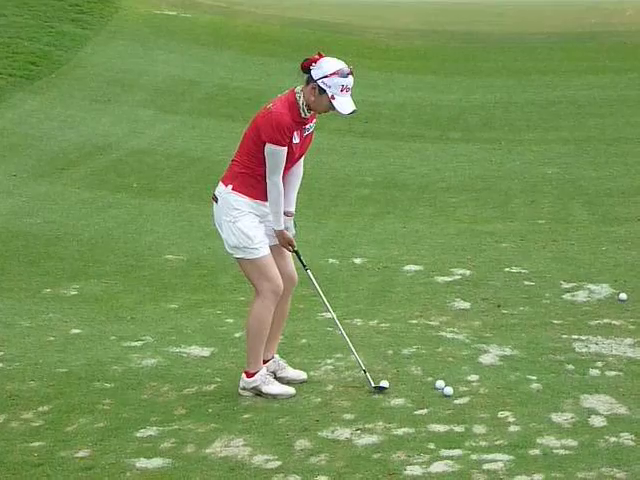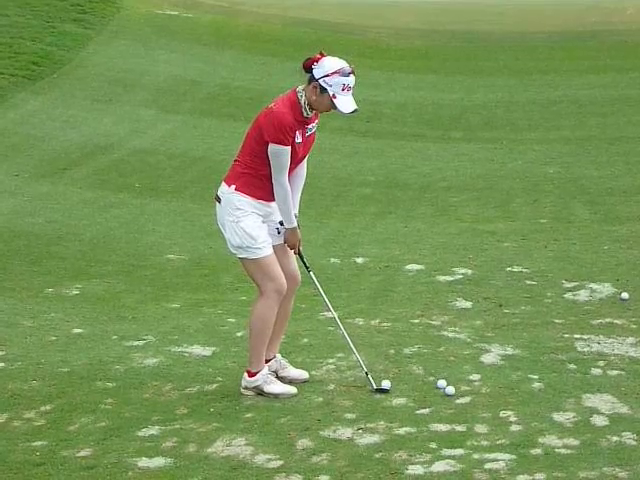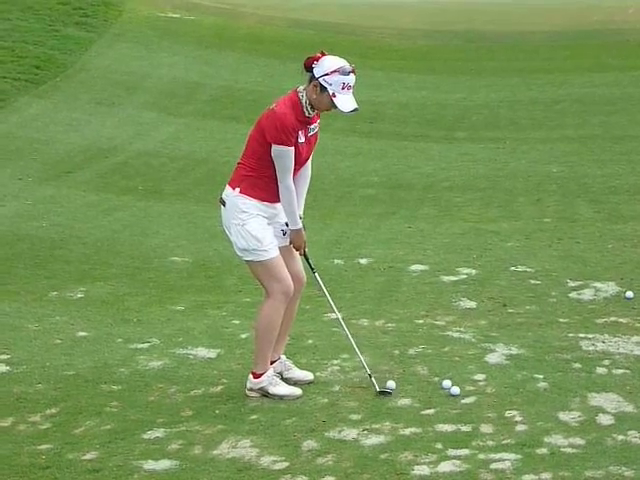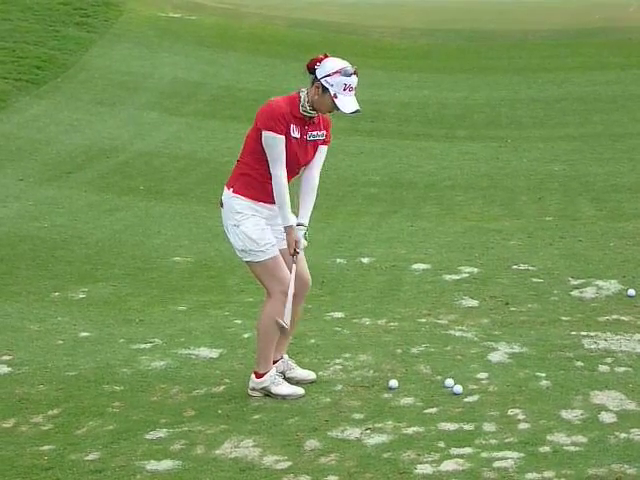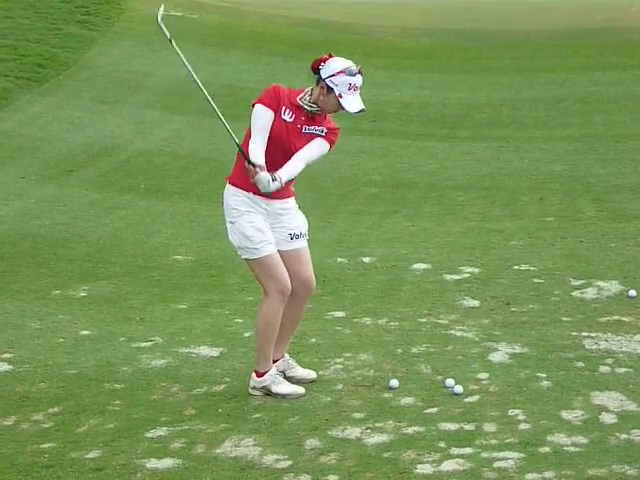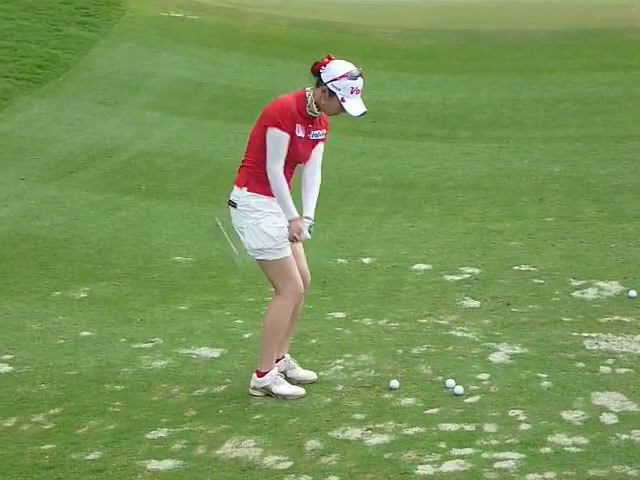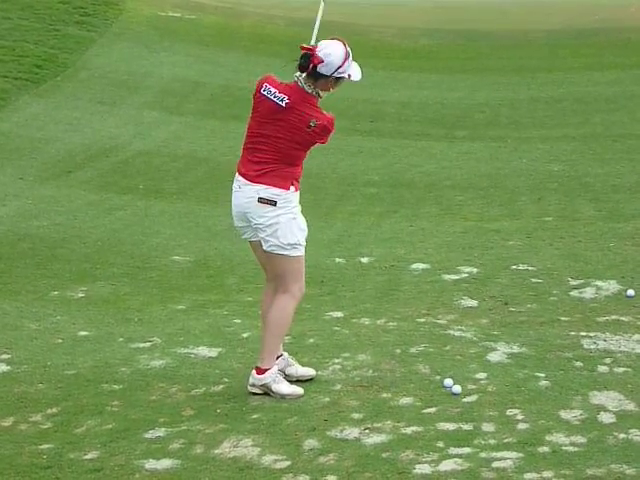
dt=0.4s
person 1, frame 1
left shoulder: (308, 111)
right shoulder: (279, 117)
left elbow: (296, 165)
right elbow: (273, 177)
left wrist: (289, 215)
right wrist: (279, 227)
left hip: (262, 203)
right hip: (238, 204)
left knee: (288, 280)
right knee: (270, 287)
left ankle: (269, 359)
right ankle: (252, 376)
person 1, frame 2
left shoulder: (310, 111)
right shoulder: (281, 117)
left elbow: (299, 166)
right elbow: (280, 178)
left wrist: (292, 216)
right wrist: (290, 226)
left hip: (266, 205)
right hip: (241, 204)
left knee: (291, 280)
right knee: (274, 287)
left ankle: (271, 359)
right ankle: (254, 375)
person 1, frame 3
left shoulder: (311, 111)
right shoulder: (283, 118)
left elbow: (303, 168)
right elbow: (286, 179)
left wrist: (297, 218)
right wrist: (296, 228)
left hip: (270, 206)
right hip: (246, 207)
left knee: (297, 281)
right knee: (280, 288)
left ankle: (276, 360)
right ankle: (259, 377)
person 1, frame 4
left shoulder: (322, 124)
right shoulder: (277, 111)
left elbow: (311, 176)
right elbow: (277, 172)
left wrist: (300, 226)
right wrist: (288, 227)
left hip: (273, 207)
right hip: (245, 207)
left knee: (301, 283)
right knee: (280, 288)
left ankle: (278, 360)
right ankle: (262, 376)
person 1, frame 5
left shoulder: (327, 130)
right shoulder: (276, 96)
left elbow: (301, 160)
right elbow: (255, 143)
left wrist: (275, 179)
right wrist: (258, 167)
left hip: (281, 204)
right hip: (245, 201)
left knee: (304, 285)
right knee: (279, 287)
left ankle: (278, 358)
right ankle: (262, 375)
person 1, frame 6
left shoulder: (320, 125)
right shoulder: (284, 110)
left elbow: (311, 173)
right elbow: (273, 171)
left wrist: (306, 219)
right wrist: (292, 217)
left hip: (277, 204)
right hip: (255, 203)
left knee: (300, 282)
right knee: (289, 289)
left ankle: (279, 358)
right ankle: (263, 375)
person 1, frame 7
left shoulder: (266, 86)
right shoulder: (322, 123)
left hip: (243, 192)
right hip: (275, 202)
left knee: (275, 280)
right knee: (292, 288)
left ankle: (275, 356)
right ankle: (263, 373)
